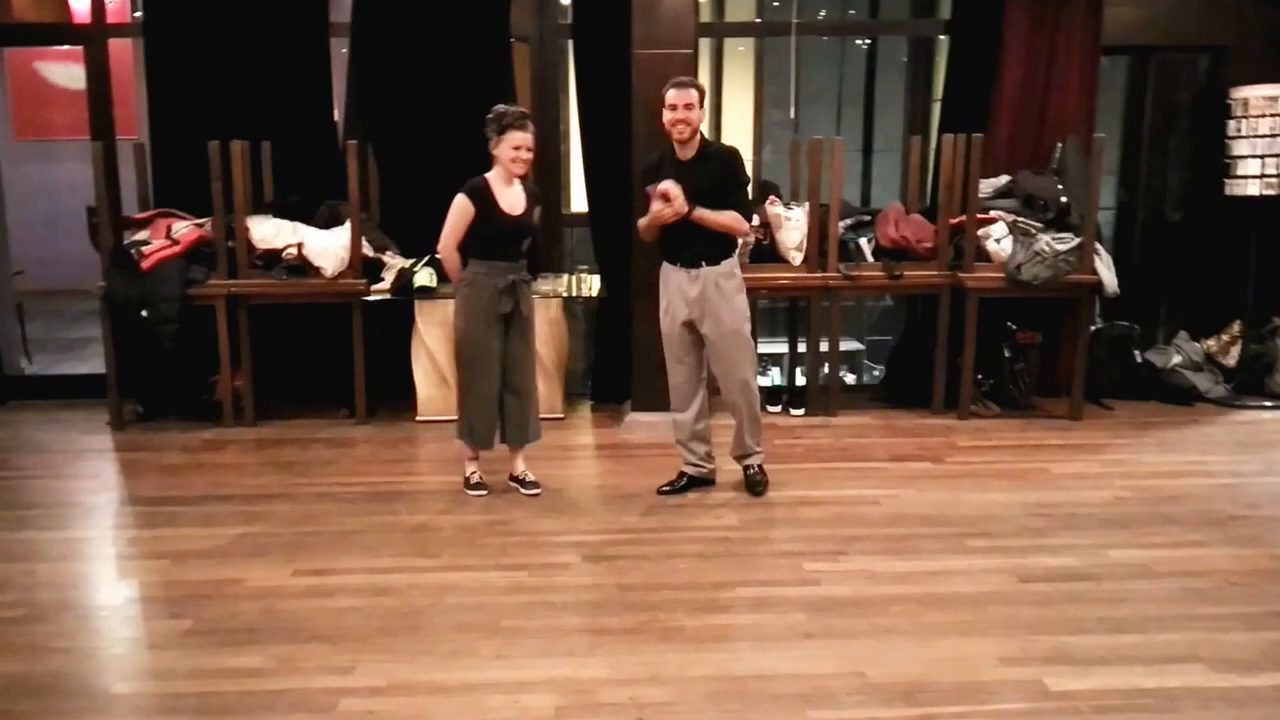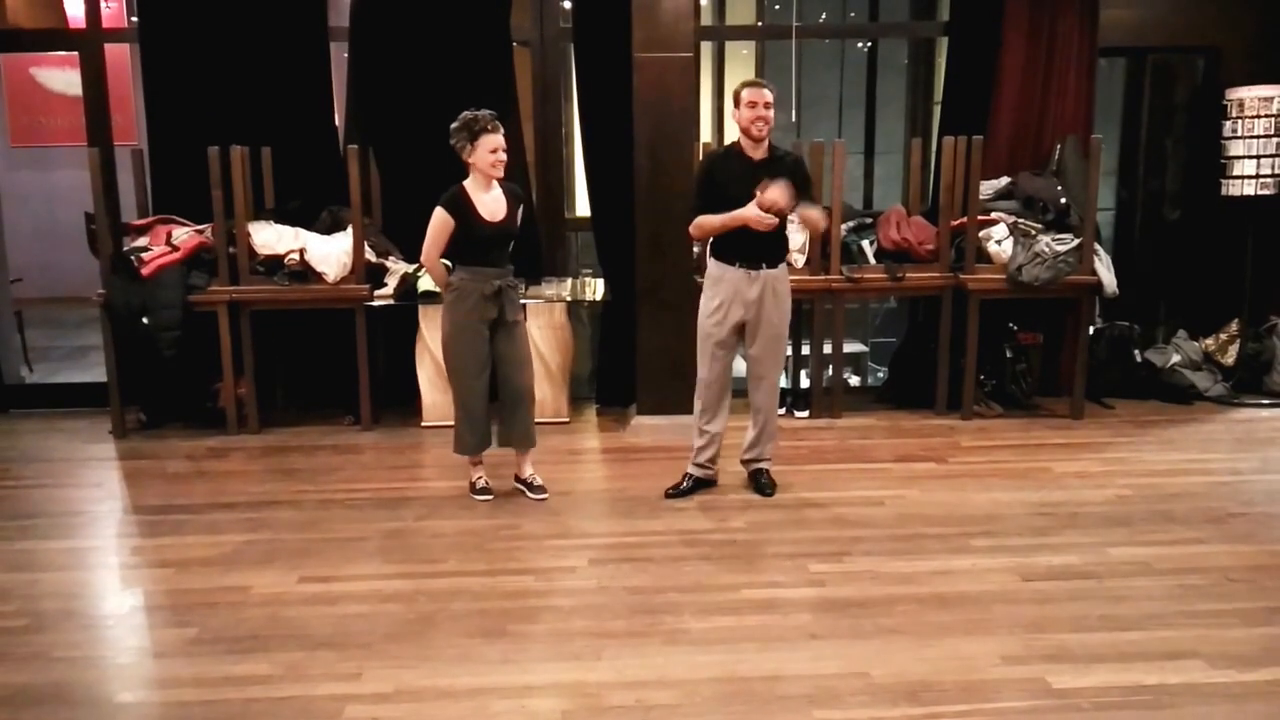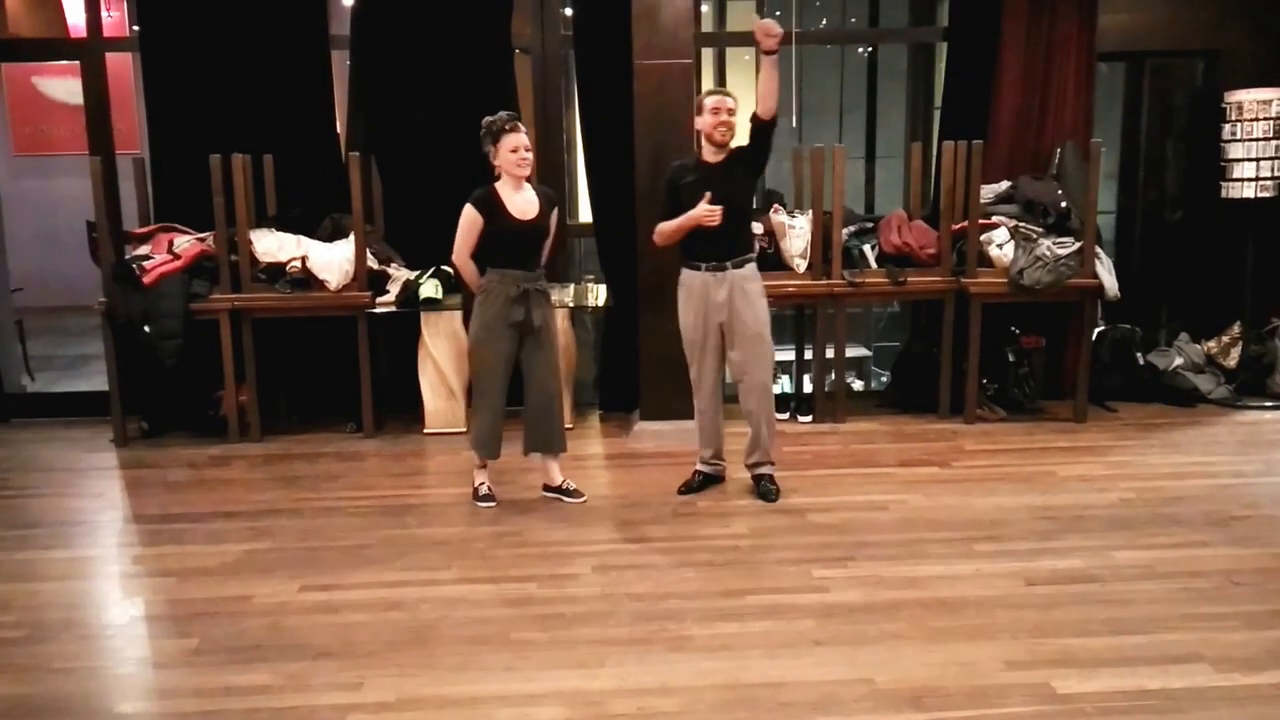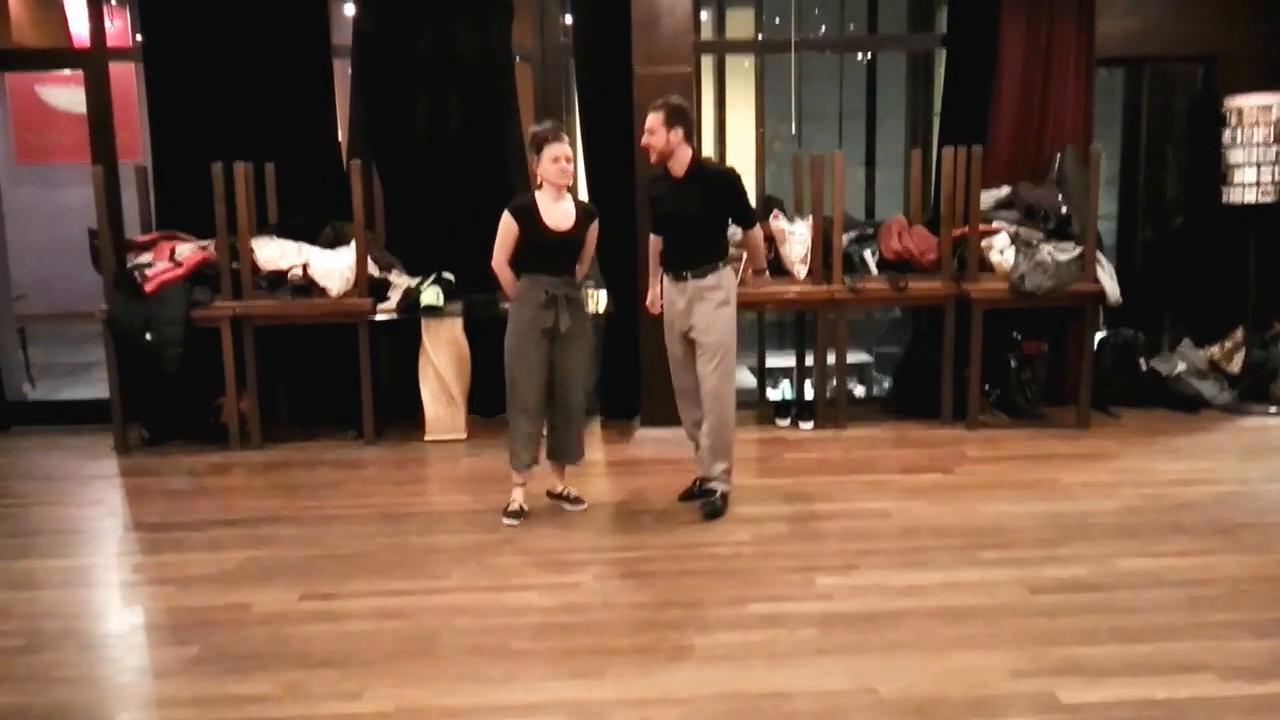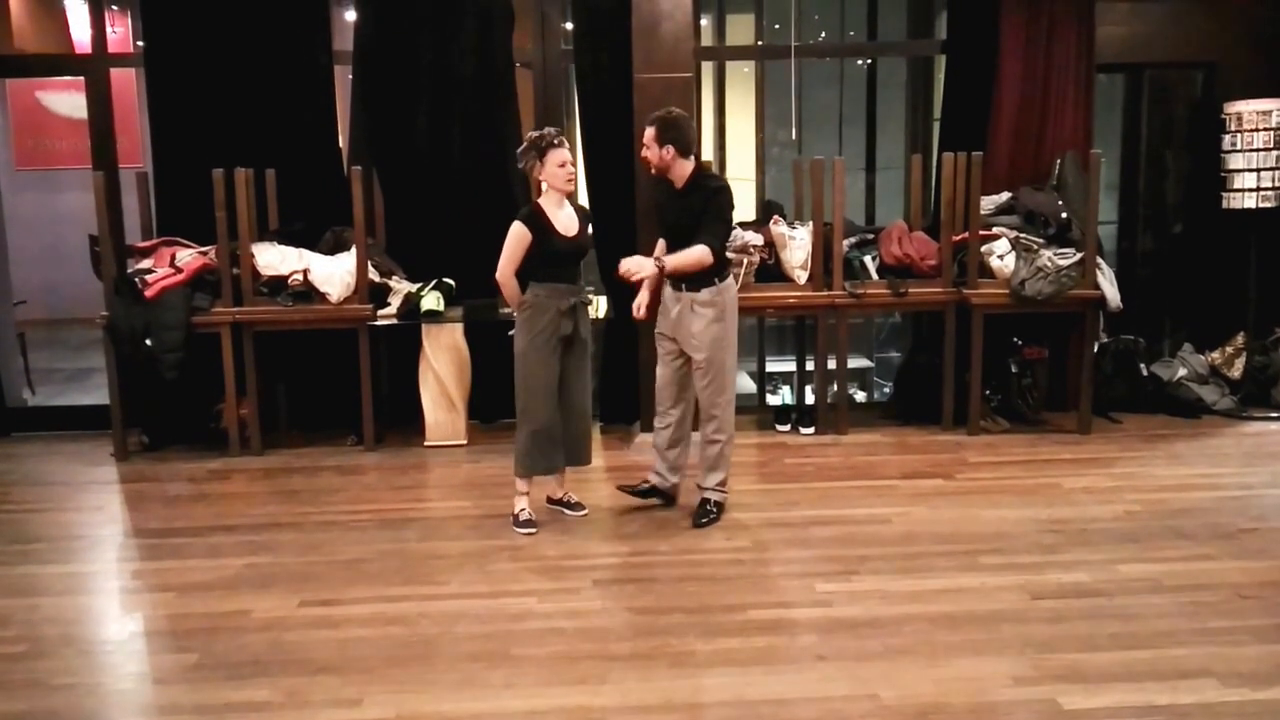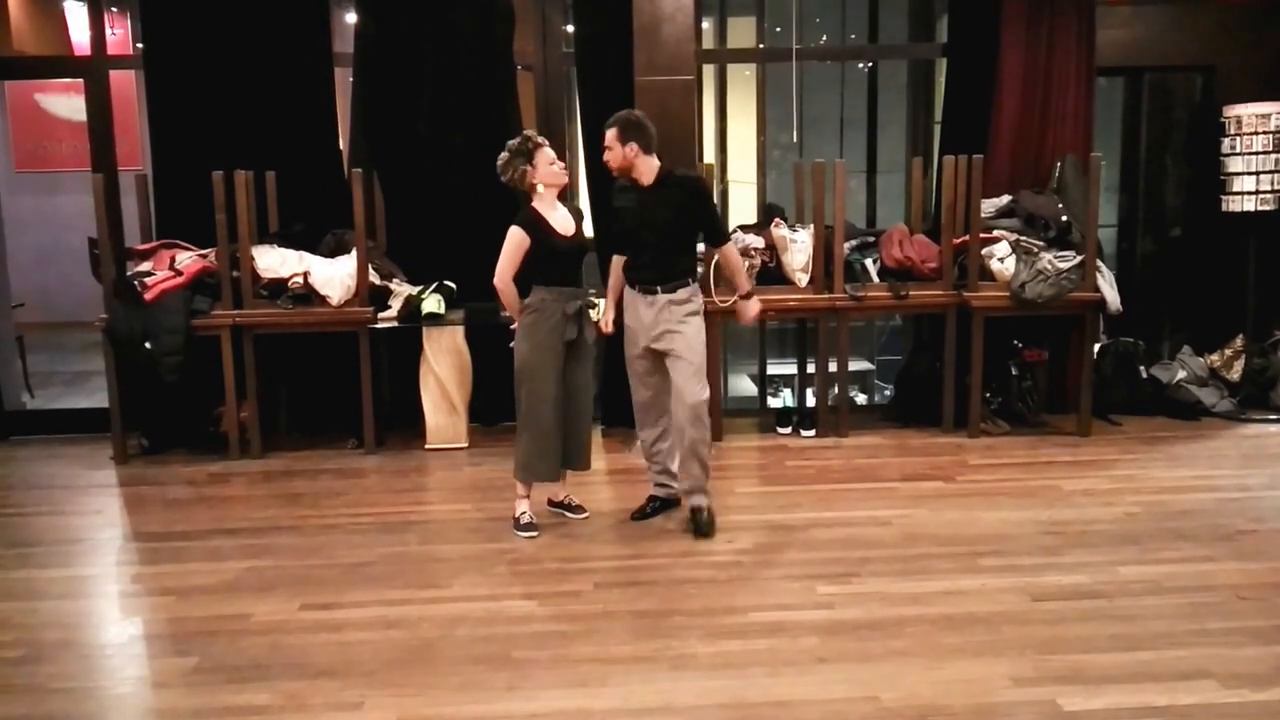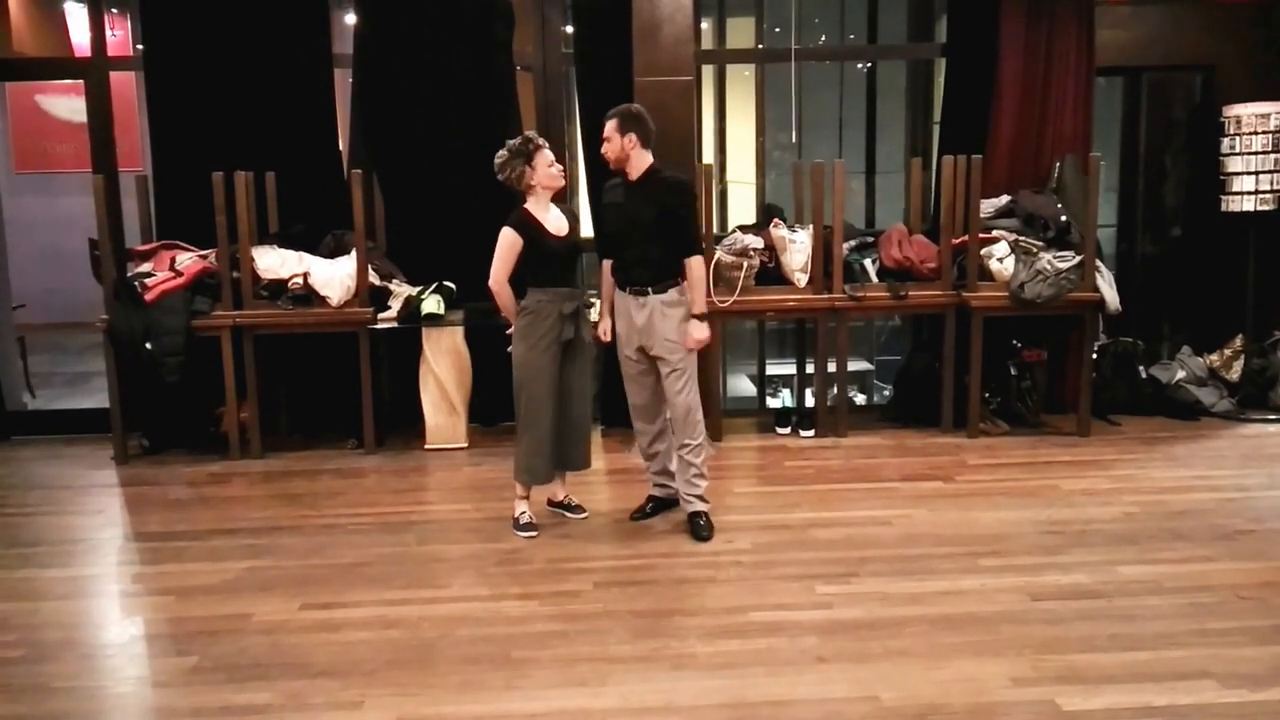
dt=0.7s
person 1, frame 1
left shoulder: (726, 160)
right shoulder: (655, 167)
left elbow: (741, 225)
right elbow: (643, 232)
left wrist: (689, 207)
right wrist: (657, 215)
left hip: (720, 276)
right hip: (674, 278)
left knee: (737, 373)
right knee: (682, 378)
left ankle: (750, 457)
right ankle: (696, 465)
person 1, frame 2
left shoulder: (790, 165)
right shoulder: (715, 164)
left elbow: (818, 224)
right elbow: (696, 228)
left wrist: (792, 206)
right wrist: (740, 215)
left hip: (771, 279)
right hip: (724, 277)
left knee: (766, 376)
right knee: (711, 375)
left ankle: (758, 461)
right ankle: (702, 466)
person 1, frame 3
left shoulder: (748, 162)
right shoulder: (680, 173)
left elbow: (769, 112)
right elbow: (660, 235)
left wrist: (769, 55)
right wrist: (691, 218)
left hip: (742, 279)
right hip: (695, 282)
left knee: (756, 379)
right knee: (704, 383)
left ankle: (761, 465)
right ankle: (710, 464)
person 1, frame 4
left shoulder: (719, 178)
right shoulder: (656, 183)
left elbow: (750, 226)
left wrist: (760, 271)
right wrist: (654, 286)
left hip: (712, 287)
right hip: (673, 288)
left knee: (716, 387)
right knee: (686, 388)
left ankle: (718, 480)
right ankle: (706, 469)
person 1, frame 5
left shoulder: (715, 192)
right shoulder: (664, 187)
left elbow: (707, 251)
left wrist: (655, 266)
right wrist: (647, 287)
left hip: (709, 299)
right hip: (672, 297)
left knee: (714, 401)
right knee: (668, 394)
left ankle: (713, 491)
right ankle: (664, 479)
person 1, frame 6
left shoulder: (688, 187)
right shoulder: (621, 193)
left elbow: (721, 242)
left wrist: (746, 293)
right wrist: (610, 305)
left hip: (679, 303)
right hip: (636, 304)
left knee: (691, 401)
right knee: (648, 405)
left ankle: (697, 498)
right ankle: (664, 487)
person 1, frame 7
left shoulder: (675, 189)
right shoulder: (611, 192)
left elbow: (693, 256)
left wrist: (698, 316)
right wrist: (605, 313)
left hip: (668, 303)
right hip: (626, 306)
left knee: (683, 406)
right knee: (643, 407)
left ankle: (695, 501)
right ankle: (663, 488)
person 2, frame 1
left shoulder: (531, 195)
right shoulder: (475, 192)
right elbow: (446, 247)
right wrist: (469, 285)
left hip: (518, 291)
right hip: (481, 292)
left knee: (521, 378)
right knee: (481, 378)
left ankle: (517, 465)
right ankle: (471, 462)
person 2, frame 2
left shoulder: (513, 196)
right shoulder: (454, 201)
right elbow: (429, 258)
right wrist: (458, 291)
left hip: (507, 295)
right hip: (468, 300)
left knee: (519, 382)
right knee: (471, 386)
left ankle: (524, 468)
right ankle: (476, 469)
person 2, frame 3
left shoulder: (546, 199)
right shoulder: (483, 201)
right elbow: (461, 257)
right wrist: (490, 292)
left hip: (537, 299)
right hip: (497, 301)
left knee: (546, 386)
right knee: (490, 388)
left ankle: (552, 476)
right ankle: (480, 475)
person 2, frame 4
left shoulder: (586, 213)
right shoulder: (520, 209)
right elbow: (500, 263)
right wrist: (527, 296)
left hip: (571, 308)
right hip: (530, 309)
left knee: (570, 396)
right knee: (526, 399)
left ankle: (558, 482)
right ankle: (517, 490)
person 2, frame 5
left shoulder: (582, 215)
right shoulder: (530, 218)
right elbow: (504, 275)
right wrist: (525, 312)
left hip: (575, 314)
right hip: (540, 316)
left knee: (573, 403)
right knee: (537, 407)
left ankle: (558, 488)
right ankle: (521, 498)
person 2, frame 6
left shoulder: (574, 214)
right shoulder: (527, 221)
right elbow: (502, 280)
left wrist: (579, 309)
right wrist: (522, 319)
left hip: (577, 317)
right hip: (544, 319)
left knee: (575, 405)
right knee: (538, 409)
left ankle: (558, 491)
right ankle: (522, 501)
person 2, frame 7
left shoulder: (567, 216)
right shoulder: (520, 223)
right elbow: (498, 282)
left wrist: (577, 310)
right wrist: (519, 321)
left hip: (574, 319)
right hip: (540, 321)
left knee: (572, 406)
right knee: (536, 410)
left ankle: (558, 490)
right ankle: (522, 501)
